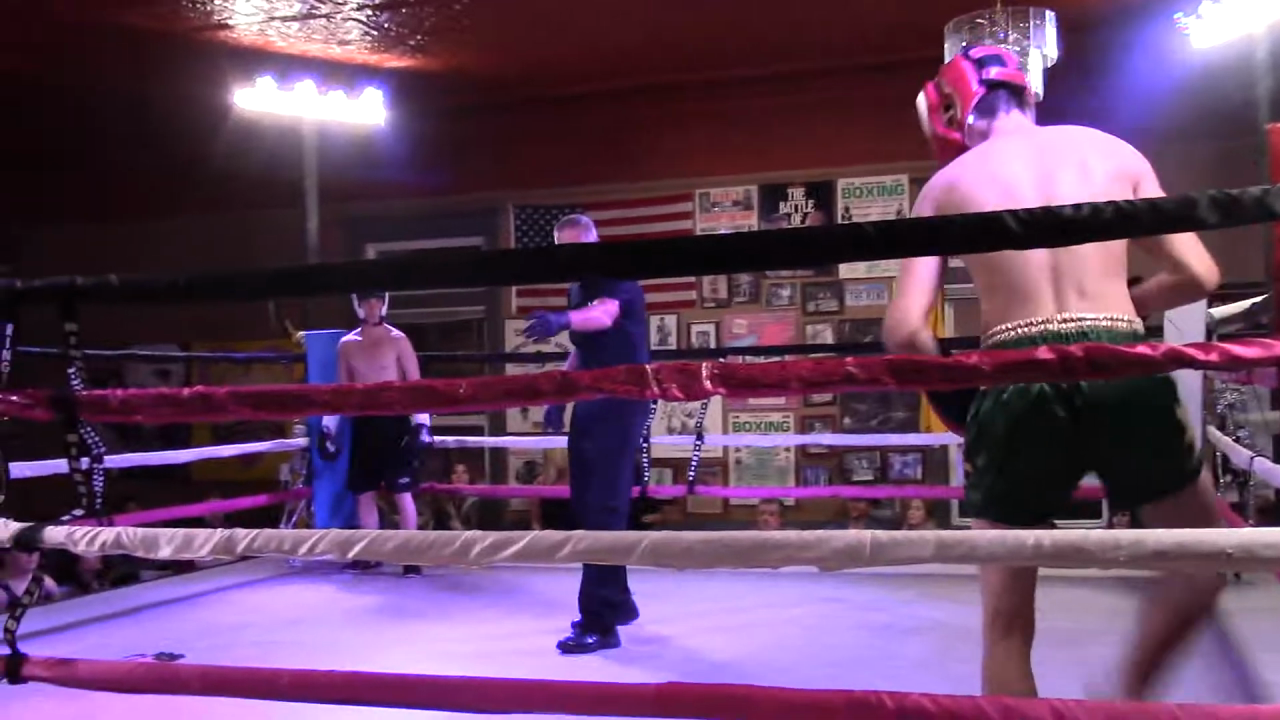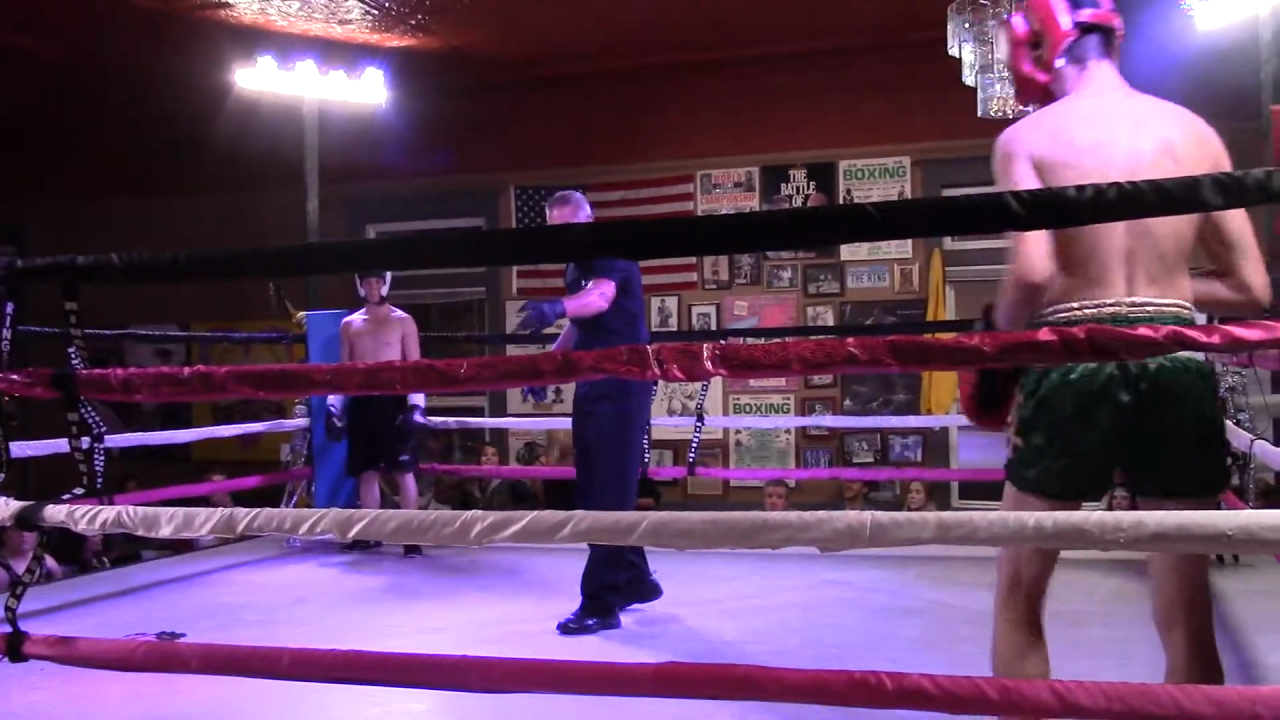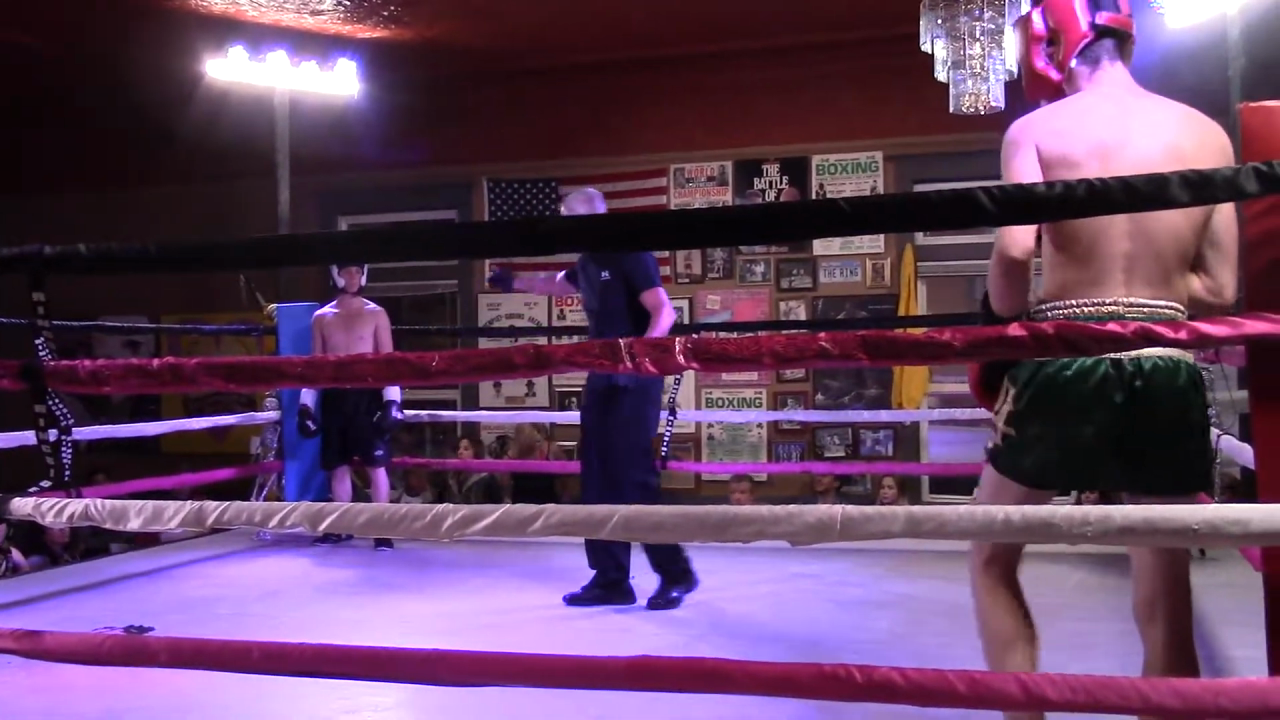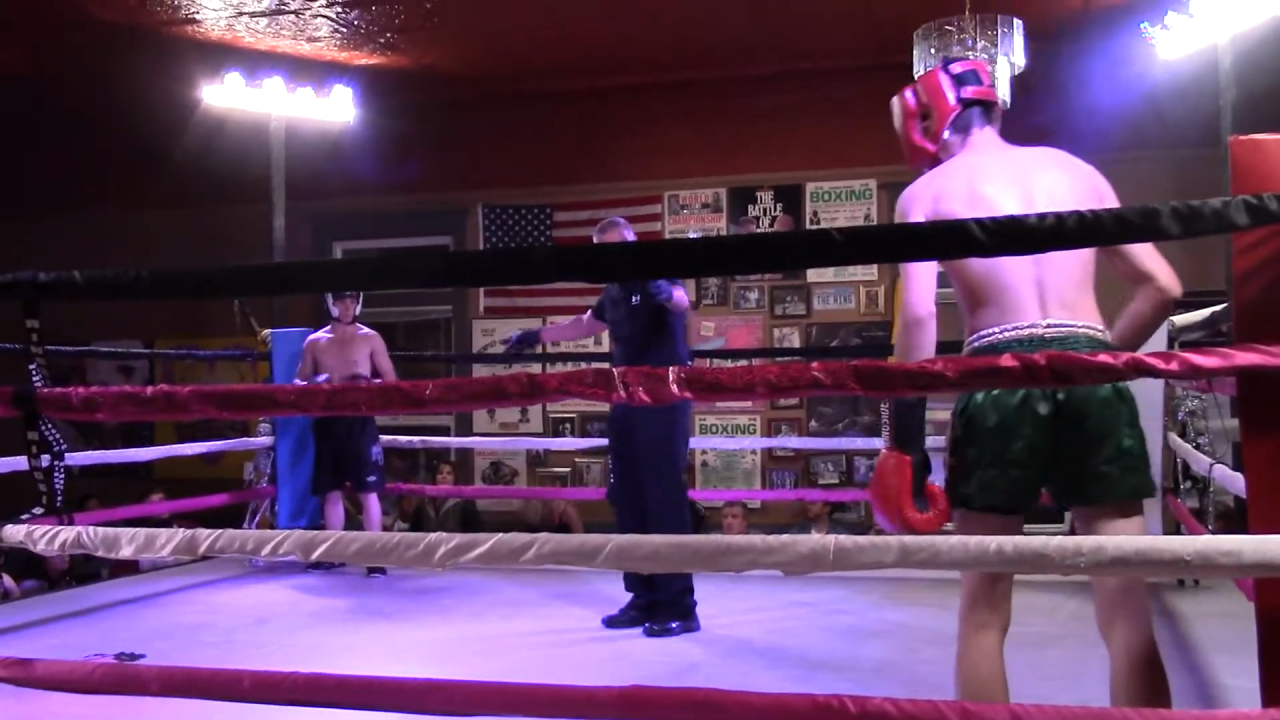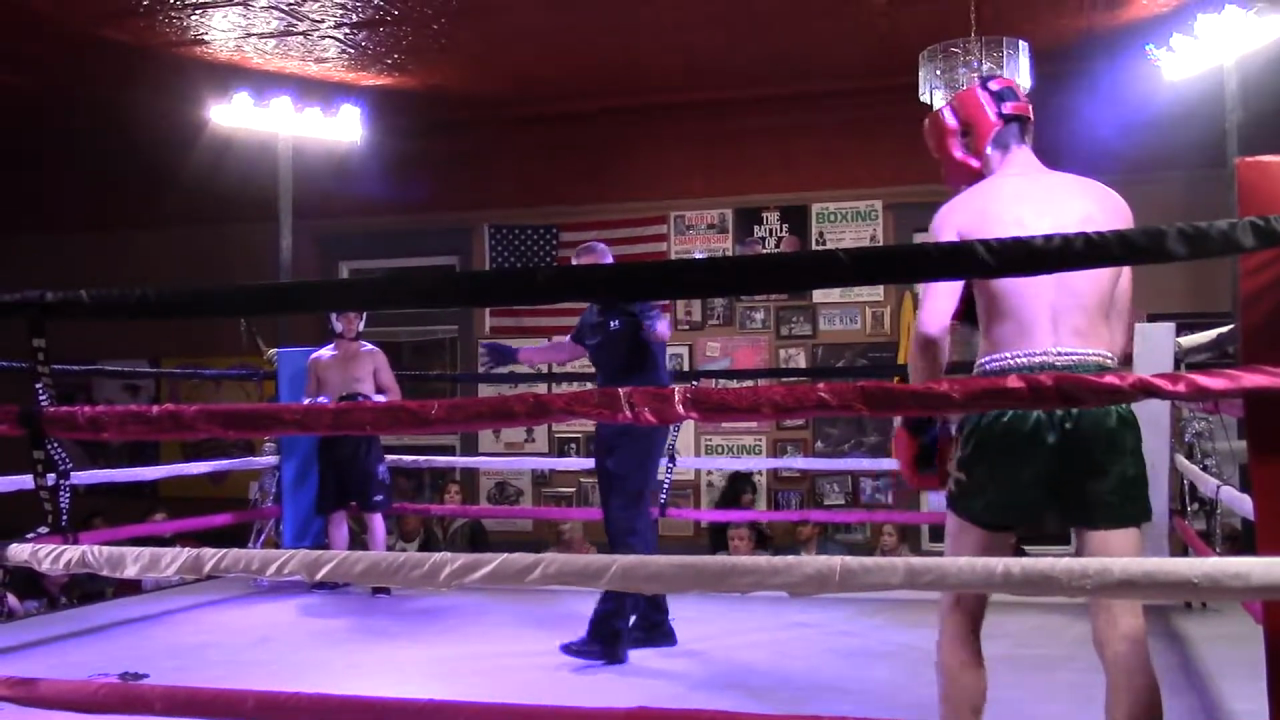
dt=0.7s
person 1, frame 1
left shoulder: (947, 185)
right shoulder: (1115, 154)
left elbow: (905, 329)
right elbow: (1199, 276)
left wrist: (948, 383)
left hip: (1016, 387)
right hip: (1123, 379)
left knee: (1006, 630)
right ankle: (1125, 698)
person 1, frame 2
left shoulder: (1028, 138)
right shoulder: (1199, 134)
left elbow: (1033, 276)
right elbow: (1251, 290)
left wrist: (1002, 341)
left hip: (1072, 373)
right hip: (1177, 373)
left knee: (1017, 593)
right knee: (1186, 617)
person 1, frame 3
left shoulder: (1037, 130)
right shoulder: (1207, 137)
left elbow: (1015, 250)
right elbow: (1218, 288)
left wrist: (1001, 322)
left hip: (1066, 366)
right hip: (1167, 369)
left knee: (991, 563)
right knee: (1165, 611)
person 1, frame 4
left shoulder: (925, 193)
right shoulder: (1077, 172)
left elbow: (918, 313)
right elbow: (1163, 285)
left wrist: (905, 436)
left hip: (1001, 386)
right hip: (1093, 382)
left knee: (984, 616)
right knee: (1128, 614)
person 1, frame 5
left shoulder: (960, 212)
right shoulder: (1108, 203)
left elbow: (931, 328)
right elbow: (1115, 344)
left wrist: (921, 413)
left hip: (1008, 411)
right hip: (1100, 409)
left knee: (961, 614)
right knee: (1124, 634)
person 2, frame 1
left shoulder: (617, 280)
right shoulder: (576, 290)
left elbow: (604, 316)
left wrist: (561, 319)
right wrist: (559, 397)
left hip: (621, 405)
right hip: (588, 405)
left knee: (604, 508)
right knee: (585, 505)
left ankle: (599, 624)
right ankle: (616, 602)
person 2, frame 2
left shoulder: (612, 258)
right shoulder: (573, 268)
left elbow: (599, 299)
left wrist: (556, 307)
left hip: (623, 386)
right hip: (592, 385)
left knee: (610, 491)
right knee: (595, 489)
left ankle: (600, 605)
right ankle: (635, 581)
person 2, frame 3
left shoulder: (631, 256)
right shoulder: (588, 262)
left elbow: (663, 311)
right elbow: (556, 284)
right wrist: (510, 281)
left hip: (636, 378)
right hip: (604, 377)
left knee: (632, 475)
right knee: (598, 479)
left ankle: (676, 573)
right ankle: (611, 580)
person 2, frame 4
left shoulder: (655, 280)
right shoulder: (613, 292)
left elbow: (681, 302)
right elbow: (585, 324)
left wrist: (665, 291)
right wrist: (537, 336)
left hip: (663, 403)
right hip: (626, 403)
left knee: (665, 501)
right knee: (629, 501)
left ankle: (680, 608)
right ankle: (646, 599)
person 2, frame 5
left shoulder: (636, 303)
right shoulder: (591, 317)
left elbow: (662, 329)
right elbow: (563, 350)
left wrist: (653, 323)
right wrist: (513, 354)
left hip: (643, 425)
right hip: (609, 426)
left knee: (627, 523)
right knee: (629, 524)
left ankle: (608, 635)
right ankle: (653, 622)
person 3, frame 1
left shoulder: (398, 340)
right shoulder: (347, 345)
left elbow: (415, 383)
left wrist: (421, 424)
right wrist: (329, 426)
left hip: (394, 422)
right hip: (364, 424)
left knee: (402, 492)
right knee: (364, 493)
person 3, frame 2
left shoulder: (403, 321)
right shoulder: (349, 324)
left wrist: (416, 406)
right wrist: (333, 405)
left hip: (393, 402)
right hip: (360, 404)
left knee: (403, 470)
right knee: (366, 472)
person 3, frame 3
left shoulder: (376, 314)
right shoulder: (321, 318)
left wrist: (392, 401)
right wrist: (306, 404)
left hip: (366, 396)
right hip: (334, 397)
left knee: (375, 465)
right knee: (338, 466)
person 3, frame 4
left shoulder: (370, 338)
right shoulder: (314, 342)
left elbow: (391, 380)
right elbow: (297, 381)
left wrist: (369, 385)
right wrist: (312, 387)
left hip: (359, 421)
right hip: (327, 422)
left knee: (368, 491)
right knee: (331, 491)
person 3, frame 5
left shoulder: (373, 355)
right shoulder: (318, 360)
left elbow: (395, 396)
right elbow: (307, 398)
left wrist: (370, 401)
right wrist: (314, 405)
left hip: (363, 439)
right hip: (331, 440)
left knee: (373, 510)
right knee: (335, 511)
